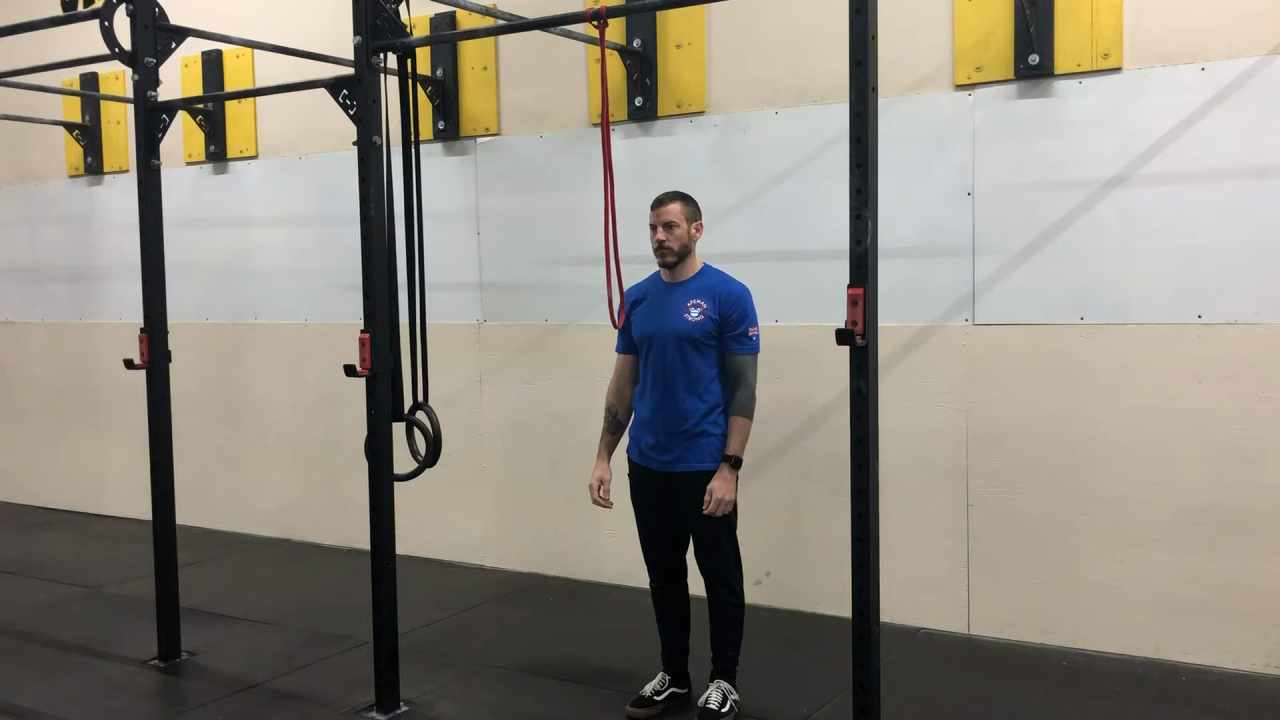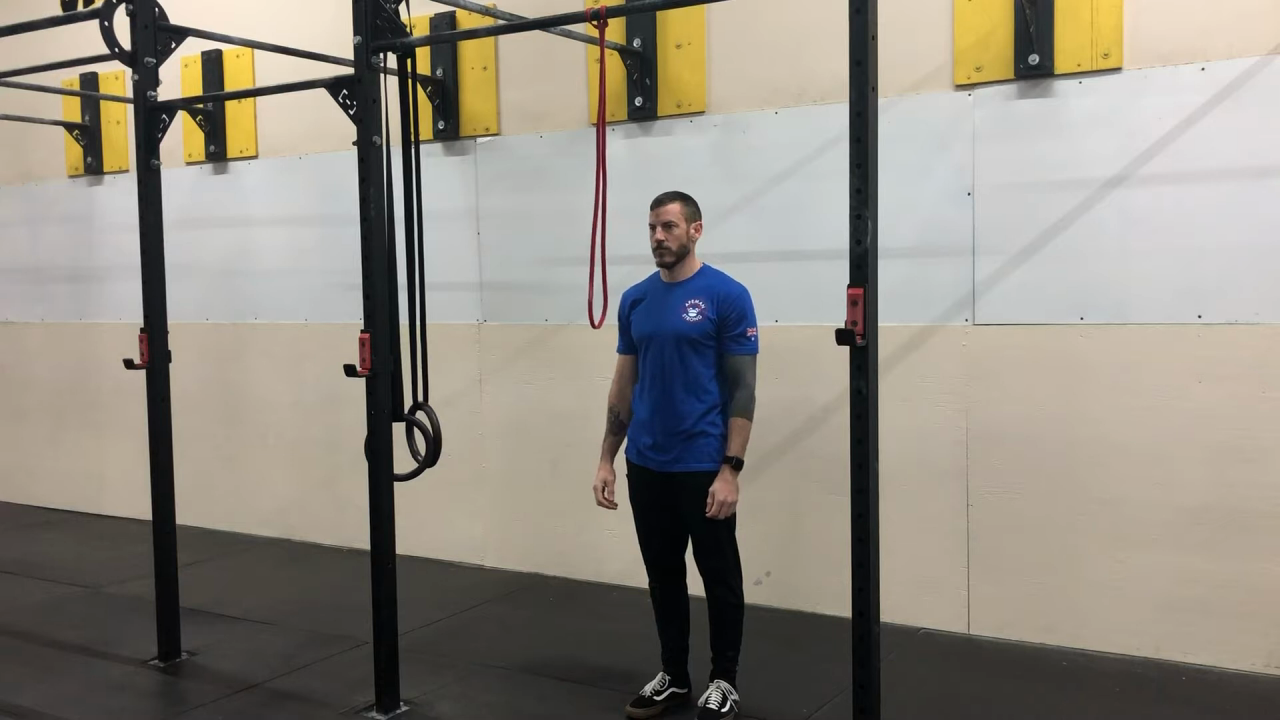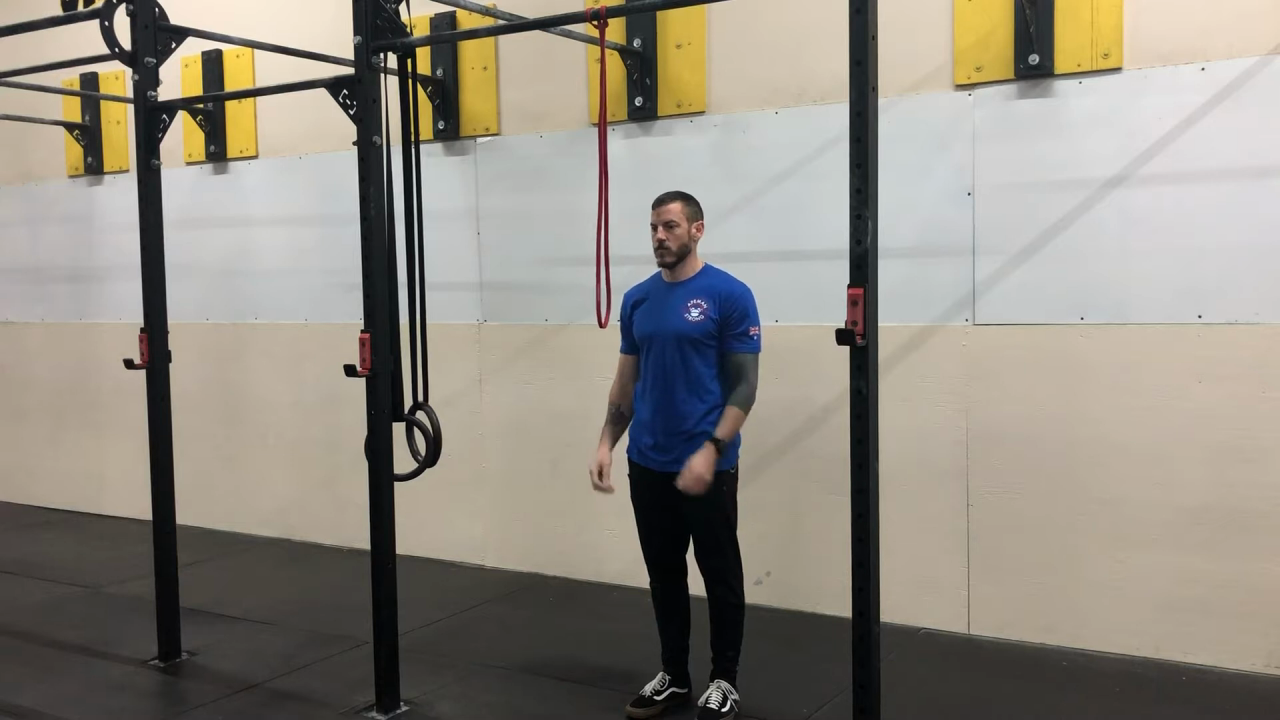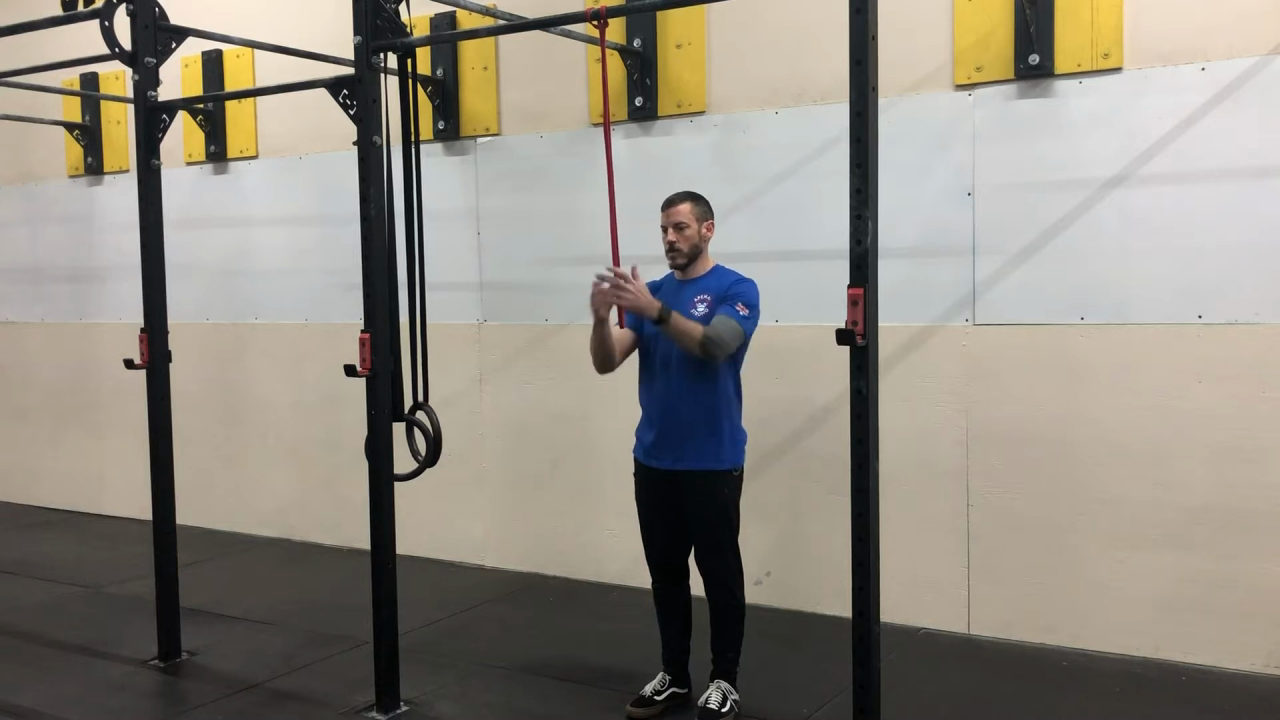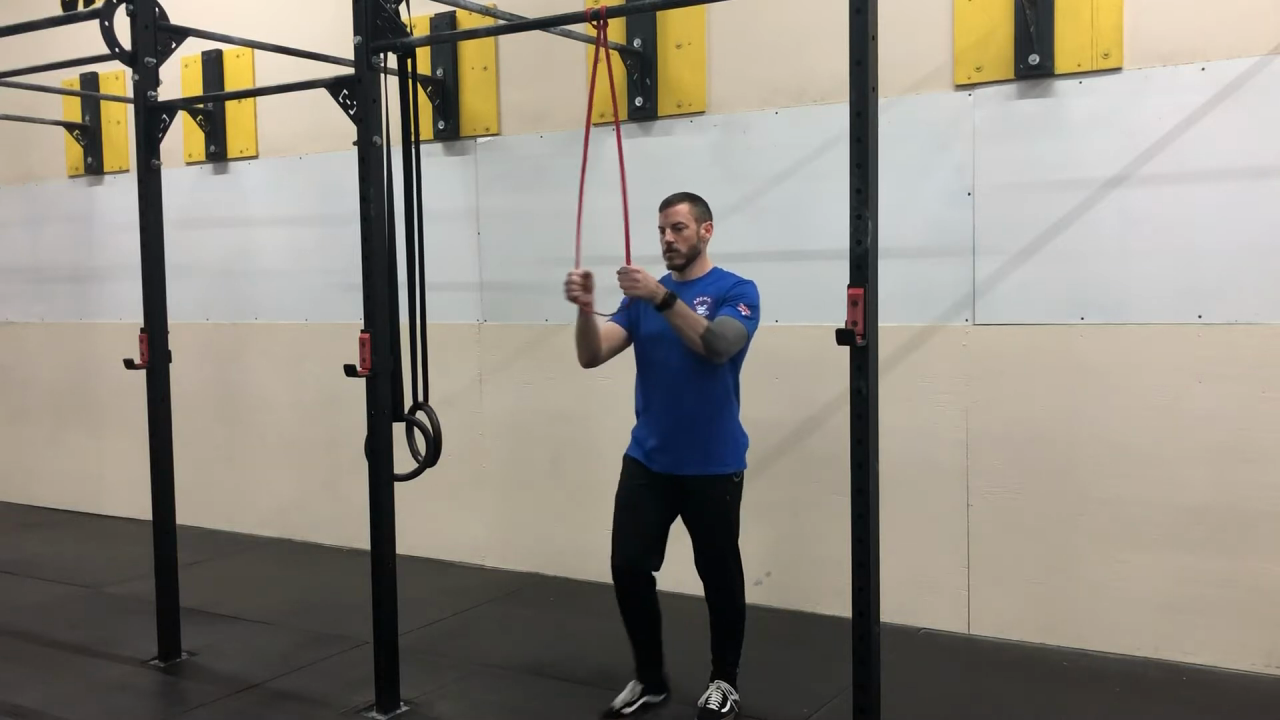
dt=0.4s
person 1, frame 1
left shoulder: (727, 295)
right shoulder: (637, 299)
left elbow: (743, 388)
right elbow: (623, 385)
left wrist: (729, 467)
right wrist: (603, 456)
left hip: (704, 466)
right hip: (648, 464)
left knee: (720, 576)
right knee: (664, 575)
right ankle: (673, 676)
person 1, frame 2
left shoulder: (726, 296)
right shoulder: (635, 300)
left elbow: (742, 389)
right elbow: (623, 386)
left wrist: (730, 469)
right wrist: (606, 459)
left hip: (703, 466)
right hip: (646, 465)
left knee: (718, 576)
right knee: (663, 576)
right ankle: (673, 676)
person 1, frame 3
left shoulder: (728, 295)
right shoulder: (637, 299)
left elbow: (744, 384)
right elbow: (626, 382)
left wrist: (713, 449)
right wrist: (606, 443)
left hip: (706, 464)
right hip: (648, 464)
left knee: (719, 575)
right knee: (664, 575)
right ankle: (673, 675)
person 1, frame 4
left shoulder: (735, 289)
right shoulder: (651, 293)
left elbow: (714, 346)
right elbow: (607, 362)
left wrist: (654, 311)
right wrist: (605, 312)
left hip: (712, 462)
right hip: (653, 459)
left knee: (719, 574)
right knee: (665, 572)
right ankle: (674, 675)
person 1, frame 5
left shoulder: (736, 291)
right shoulder: (641, 299)
left elbow: (717, 346)
right elbow: (592, 356)
left wrist: (663, 298)
right wrist: (585, 306)
left hip: (713, 464)
right hip: (647, 460)
left knee: (719, 577)
right knee: (628, 568)
